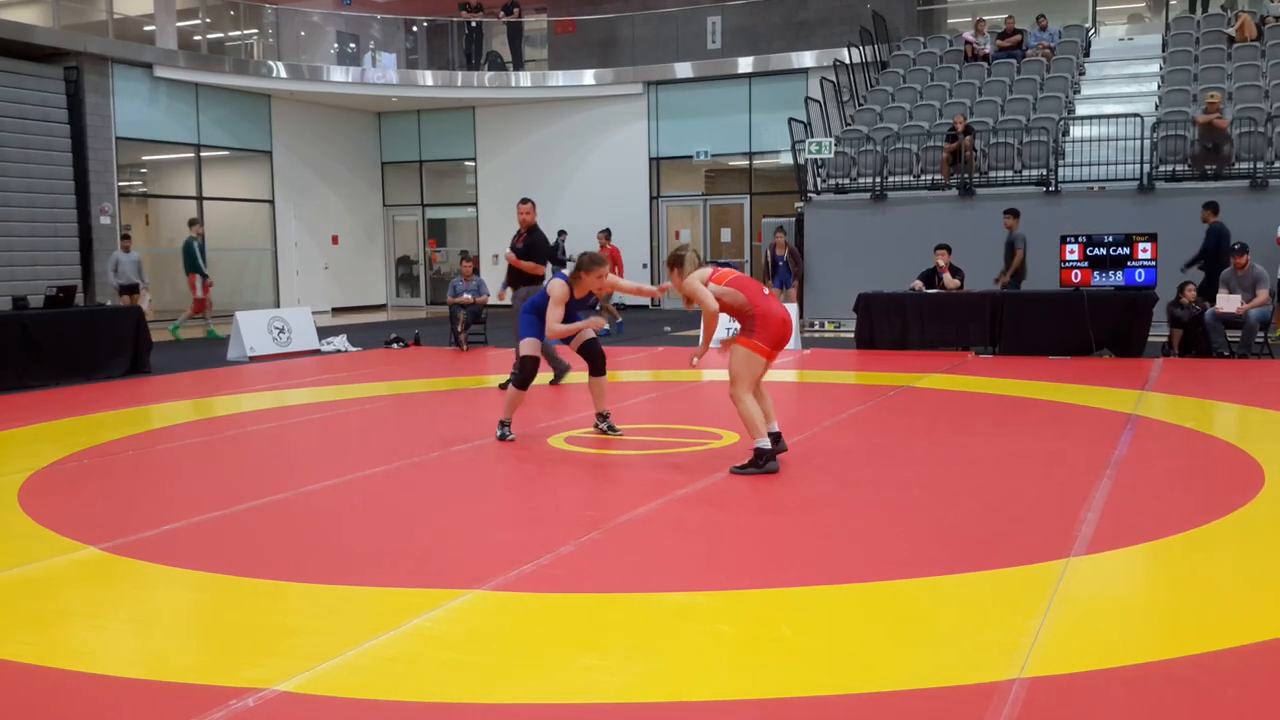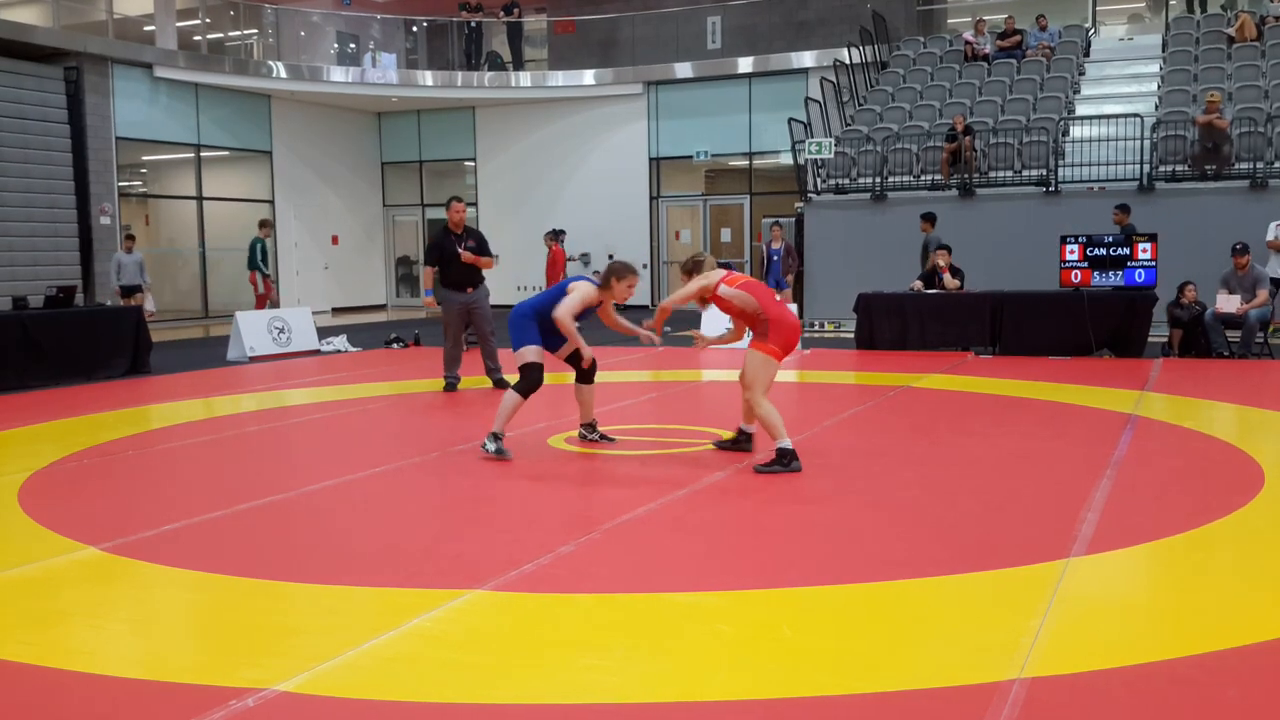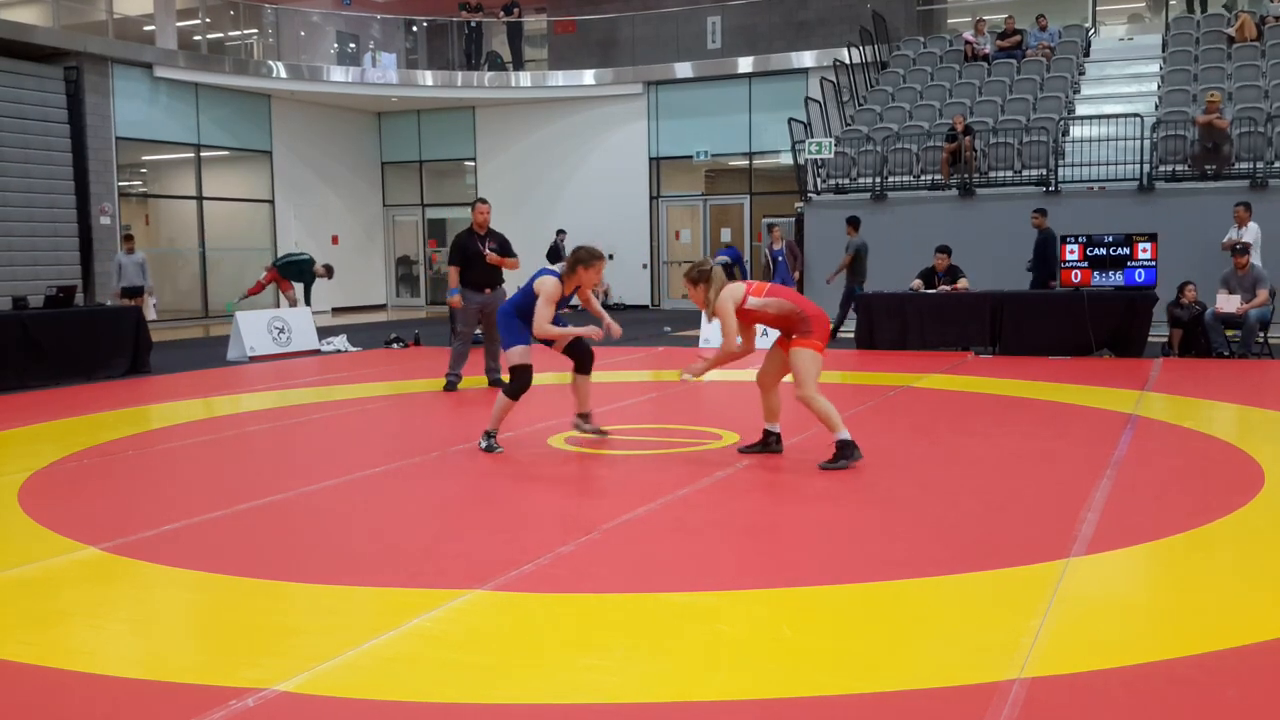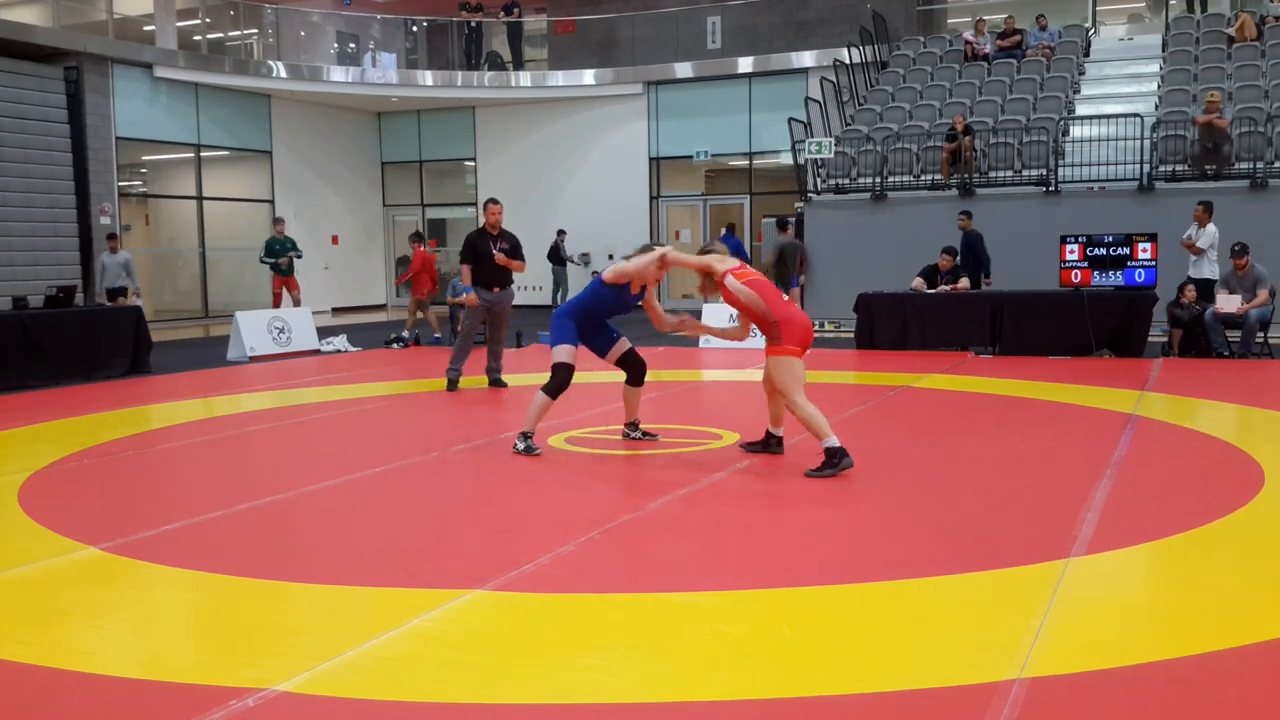
dt=1s
person 1, frame 1
left shoulder: (690, 280)
right shoulder: (715, 273)
left elbow: (712, 309)
left wrist: (704, 346)
right wrist: (736, 339)
left hip: (762, 321)
right hip: (781, 317)
left knee: (739, 392)
right knee: (751, 383)
left ankle: (765, 455)
right ankle: (773, 436)
person 1, frame 2
left shoulder: (705, 279)
right shoulder: (729, 285)
left elbow: (667, 304)
right elbow: (738, 332)
left wrist: (655, 324)
right wrist: (710, 340)
left hip: (774, 326)
right hip: (786, 324)
left knee: (754, 396)
right knee: (748, 381)
left ankle: (787, 455)
right ankle: (743, 437)
person 1, frame 3
left shoulder: (724, 297)
right shoulder: (738, 299)
left elbow: (730, 347)
right elbow: (747, 347)
left wrist: (705, 365)
right wrist: (713, 361)
left hip: (810, 324)
right hip: (799, 327)
left knee: (805, 392)
right knee: (765, 379)
left ankle: (846, 445)
right ankle: (771, 438)
person 1, frame 4
left shoulder: (717, 262)
right shoulder: (743, 278)
left elbow: (672, 258)
right elbow: (742, 333)
left wrist: (664, 255)
right wrist: (704, 329)
left hip: (784, 328)
right hip: (797, 324)
left knee: (792, 398)
right knee: (771, 386)
left ankle: (837, 454)
right ankle: (774, 439)
person 2, frame 1
left shoulder: (602, 281)
right shoulder: (561, 286)
left elbow: (634, 288)
right elbow: (551, 331)
left wrist: (655, 290)
right wrist: (584, 324)
left hip: (566, 315)
right hip: (534, 315)
left knee: (597, 358)
right knee: (528, 369)
left ankle: (602, 419)
right ankle: (504, 424)
person 2, frame 2
left shoulder: (602, 295)
right shoulder: (589, 290)
left elbow: (612, 321)
right elbow: (560, 315)
left wrist: (640, 332)
right wrist: (582, 347)
left hip: (546, 324)
right hip: (524, 319)
left knee: (587, 367)
right knee: (532, 378)
left ankle: (588, 429)
right ankle: (493, 438)
person 2, frame 3
left shoulder: (578, 280)
right shoulder: (552, 284)
left elbow: (588, 300)
right elbow: (540, 330)
left wrist: (606, 319)
right wrist: (580, 331)
left hip: (540, 316)
right hip: (513, 318)
left knee: (584, 355)
right knee: (522, 380)
left ankle: (584, 418)
right ankle: (489, 434)
person 2, frame 4
left shoulder: (646, 288)
right shoulder: (620, 272)
left elbow: (661, 323)
right elbow: (627, 269)
left wrist: (678, 322)
right wrist: (659, 254)
left hip: (594, 325)
right hip: (568, 319)
left knee: (637, 367)
right knee: (561, 377)
left ankle: (631, 427)
right ankle: (524, 437)
person 3, frame 1
left shoulder: (538, 239)
right shoulder: (518, 236)
left elbow: (539, 269)
left wrist: (515, 261)
right wrist: (504, 285)
left hip: (529, 291)
right hip: (520, 291)
left knee: (523, 335)
right ankle: (559, 366)
person 3, frame 2
left shoulder: (476, 235)
right shoulder: (438, 239)
left elbow: (490, 262)
right elbow: (429, 267)
left wrist: (474, 259)
right wrist: (429, 293)
left hip: (477, 292)
right hip: (452, 295)
left knee: (487, 335)
right knee: (452, 339)
left ankle: (496, 375)
right ankle: (451, 378)
person 3, frame 3
left shoulder: (499, 238)
right shoulder: (462, 239)
left elbow: (515, 263)
right elbow: (453, 268)
left wrist: (499, 260)
right wrist: (454, 292)
left hip: (495, 293)
right hip: (470, 294)
left knee: (494, 337)
right knee: (462, 336)
left ankle: (494, 375)
right ankle: (453, 377)
person 3, frame 4
left shoulder: (511, 239)
right shoulder: (473, 238)
left elbow: (521, 266)
right elbow: (465, 266)
left wrist: (507, 261)
right wrist: (468, 290)
left hip: (503, 293)
right hip: (479, 292)
left knee: (497, 337)
right knee: (466, 332)
left ankle: (494, 375)
right ankle: (453, 373)
